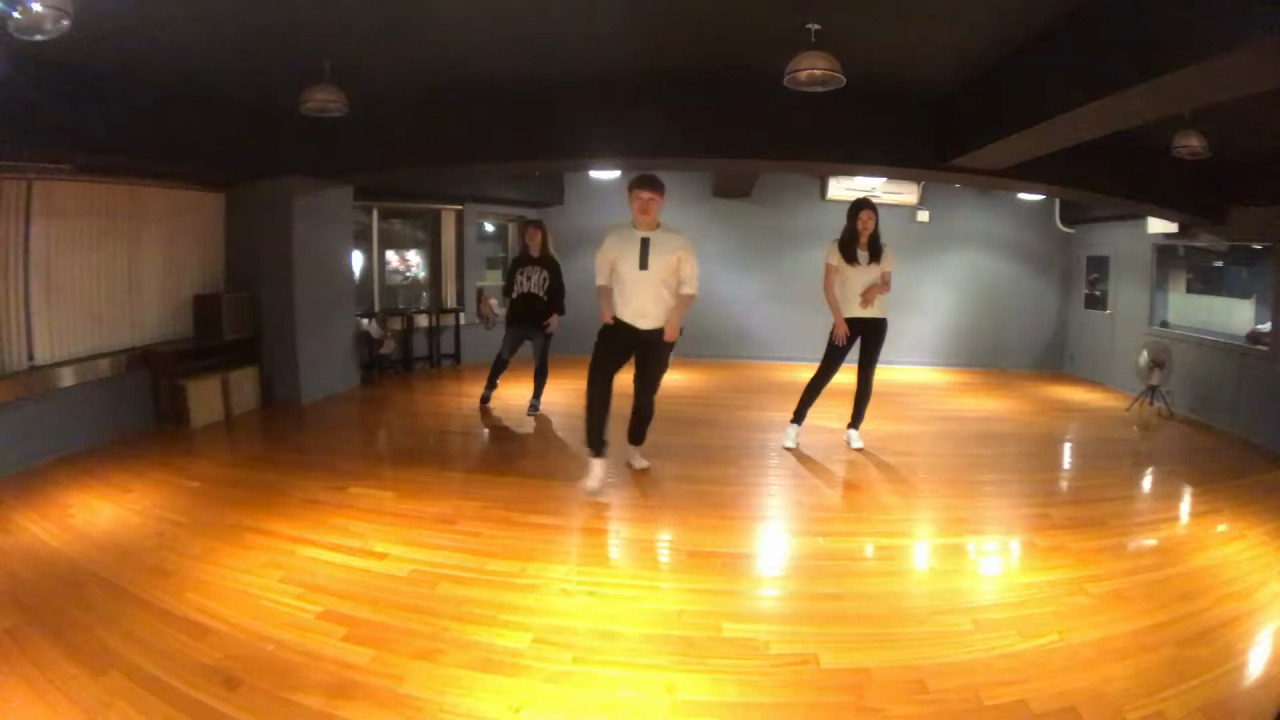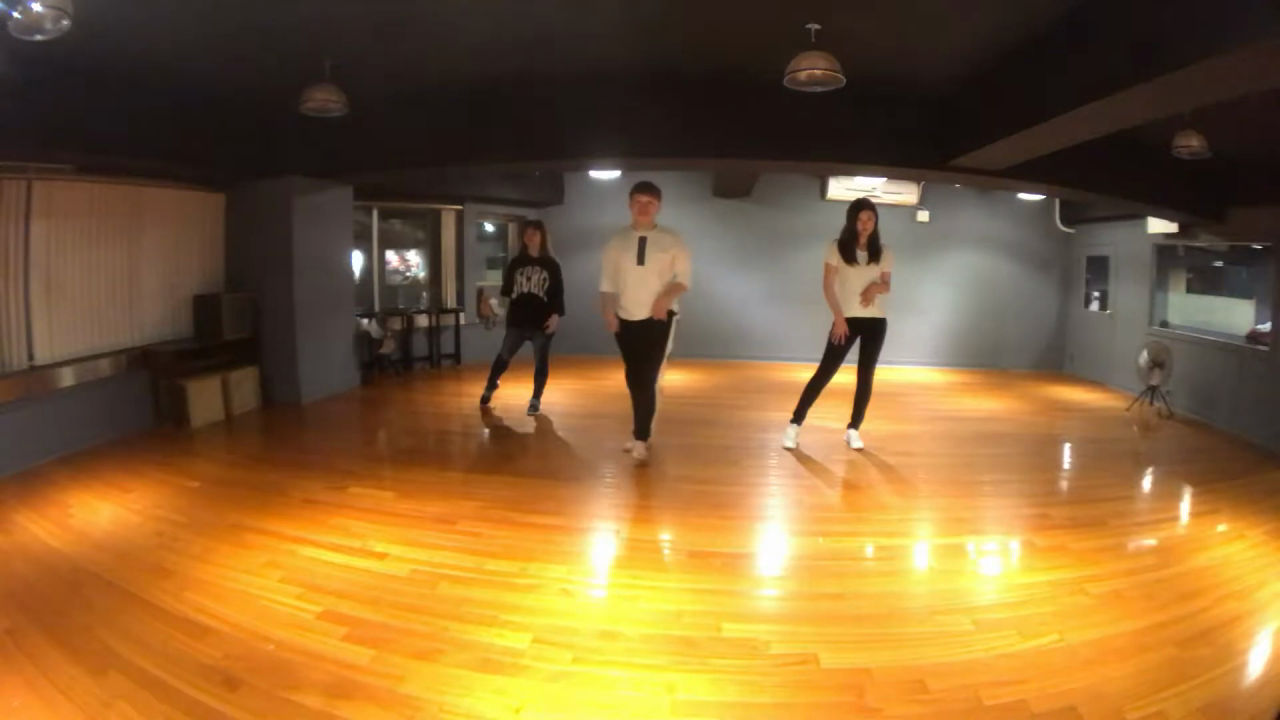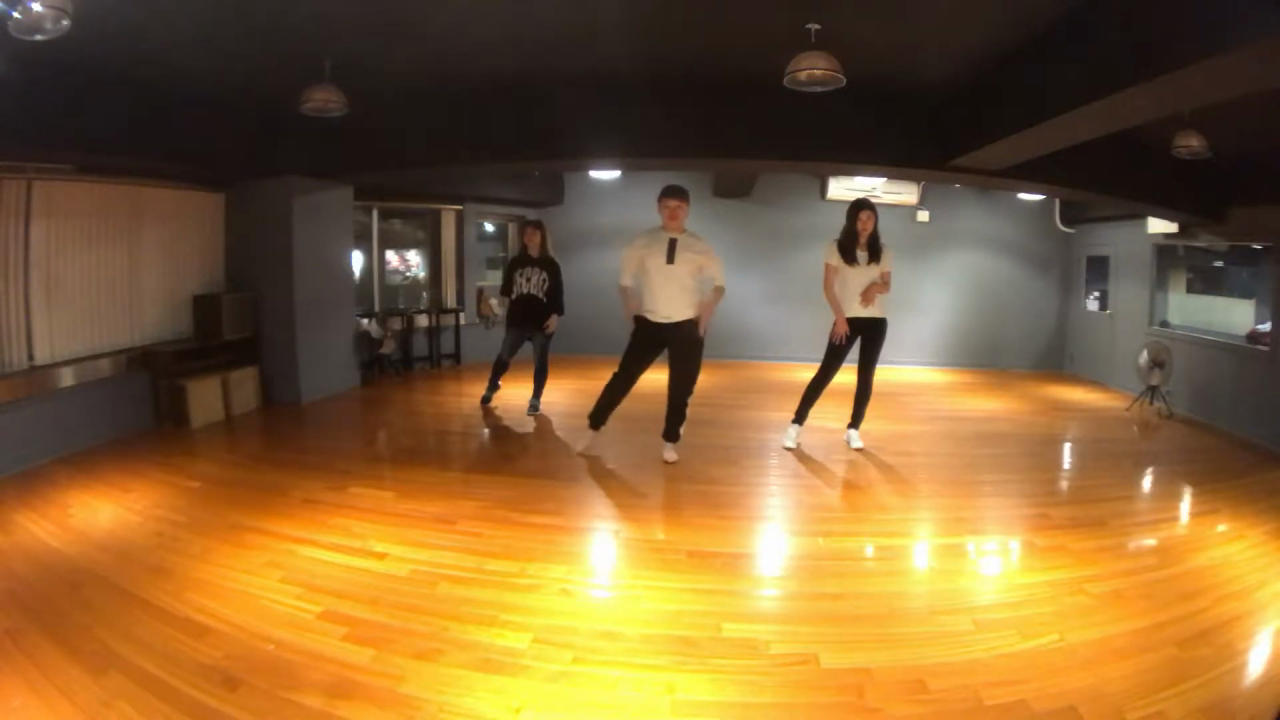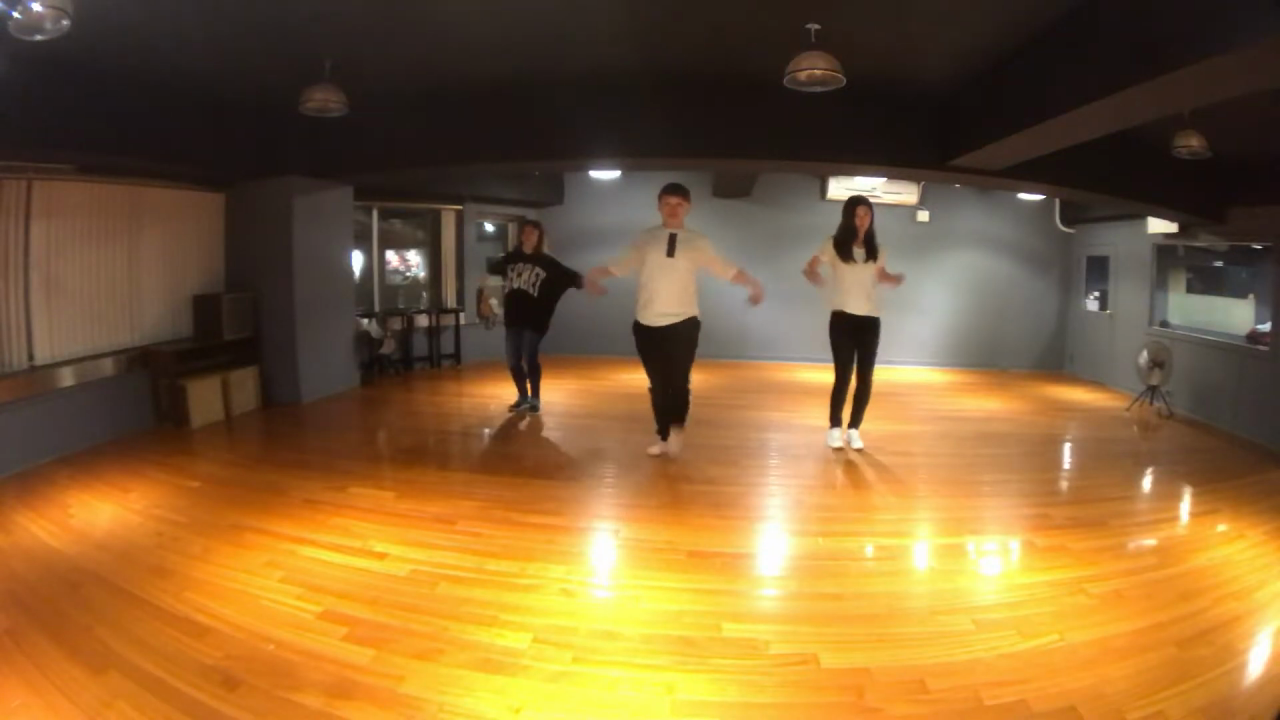
dt=0.7s
person 1, frame 1
left shoulder: (678, 244)
right shoulder: (615, 240)
left elbow: (689, 286)
right elbow: (602, 276)
left wrist: (675, 319)
right wrist: (604, 301)
left hip: (661, 329)
right hip: (620, 325)
left knee: (646, 393)
right knee: (599, 384)
left ankle: (635, 447)
right ankle: (597, 458)
person 1, frame 2
left shoulder: (672, 240)
right shoulder: (617, 242)
left elbow: (684, 278)
right elbow: (607, 282)
left wrist: (665, 297)
right wrist: (608, 311)
left hip: (659, 318)
right hip: (626, 321)
left knee: (647, 379)
right knee: (634, 380)
left ankle: (641, 440)
right ankle: (641, 434)
person 1, frame 3
left shoulder: (699, 246)
right shoulder: (644, 242)
left elbow: (718, 282)
right elbow: (627, 277)
left wrist: (709, 306)
right wrist: (630, 303)
left hip: (688, 325)
right hip: (651, 322)
left knee: (681, 387)
right knee: (624, 376)
left ankle: (669, 441)
right ankle: (593, 428)
person 1, frame 4
left shoulder: (698, 242)
right shoulder: (644, 239)
left elbow: (726, 269)
right elbow: (620, 266)
left wrist: (754, 285)
right wrist: (592, 276)
left hip: (682, 323)
right hip: (647, 324)
left knee: (677, 382)
right knee: (658, 384)
left ankle: (676, 428)
right ankle: (664, 436)
person 2, frame 1
left shoulder: (883, 252)
right shoulder: (838, 248)
left elbow: (887, 285)
right elbow: (828, 286)
left wrist: (877, 288)
right wrist: (838, 318)
left hip: (876, 321)
right hip: (847, 319)
left knee: (866, 375)
right knee: (826, 372)
left ankle: (853, 429)
right ankle: (795, 425)
person 2, frame 2
left shoulder: (882, 252)
right shoulder: (837, 248)
left elbow: (887, 285)
right elbow: (828, 286)
left wrist: (876, 287)
right wrist: (838, 318)
left hip: (875, 321)
right hip: (846, 319)
left knee: (866, 375)
right knee: (825, 372)
left ankle: (853, 429)
right ankle: (795, 424)
person 2, frame 3
left shoulder: (882, 252)
right shoulder: (837, 248)
left elbow: (887, 285)
right elbow: (828, 286)
left wrist: (876, 287)
right wrist: (839, 317)
left hip: (876, 321)
right hip: (847, 319)
left knee: (866, 376)
right knee: (826, 372)
left ankle: (853, 429)
right ankle: (796, 425)
person 2, frame 4
left shoulder: (876, 250)
right shoulder: (833, 244)
left elbow: (882, 277)
right elbow: (810, 269)
left wrist: (894, 278)
right wrist: (812, 274)
left hip: (869, 320)
right hip: (841, 318)
left knee: (865, 377)
right knee: (843, 376)
left ankle: (854, 429)
right ankle: (835, 427)
person 3, frame 1
left shoulder: (551, 264)
right shoulder: (518, 263)
left elbow: (559, 292)
right elbow: (508, 289)
left wrist: (556, 315)
left hip: (541, 321)
right hip: (517, 318)
left knee: (540, 360)
right knee: (504, 354)
left ankle: (535, 400)
right ankle: (489, 386)
person 3, frame 2
left shoulder: (551, 264)
right shoulder: (516, 263)
left elbow: (558, 293)
right elbow: (507, 289)
left wrist: (556, 315)
left hip: (542, 321)
right hip: (518, 319)
left knee: (541, 361)
right knee: (504, 355)
left ankle: (536, 400)
right ankle: (490, 386)
person 3, frame 3
left shoulder: (551, 265)
right shoulder: (516, 263)
left elbow: (558, 294)
right elbow: (507, 289)
left wrist: (555, 316)
left hip: (541, 321)
right hip: (517, 319)
left knee: (540, 361)
right knee: (504, 355)
left ankle: (535, 400)
right ankle: (492, 386)
person 3, frame 4
left shoulder: (546, 262)
right shoulder: (511, 258)
left elbow: (568, 276)
right elbow: (494, 269)
left wrist: (588, 283)
left hip: (534, 318)
right hip: (513, 318)
left knee: (529, 358)
right knee: (513, 361)
left ankle: (535, 399)
right ankle: (523, 397)
